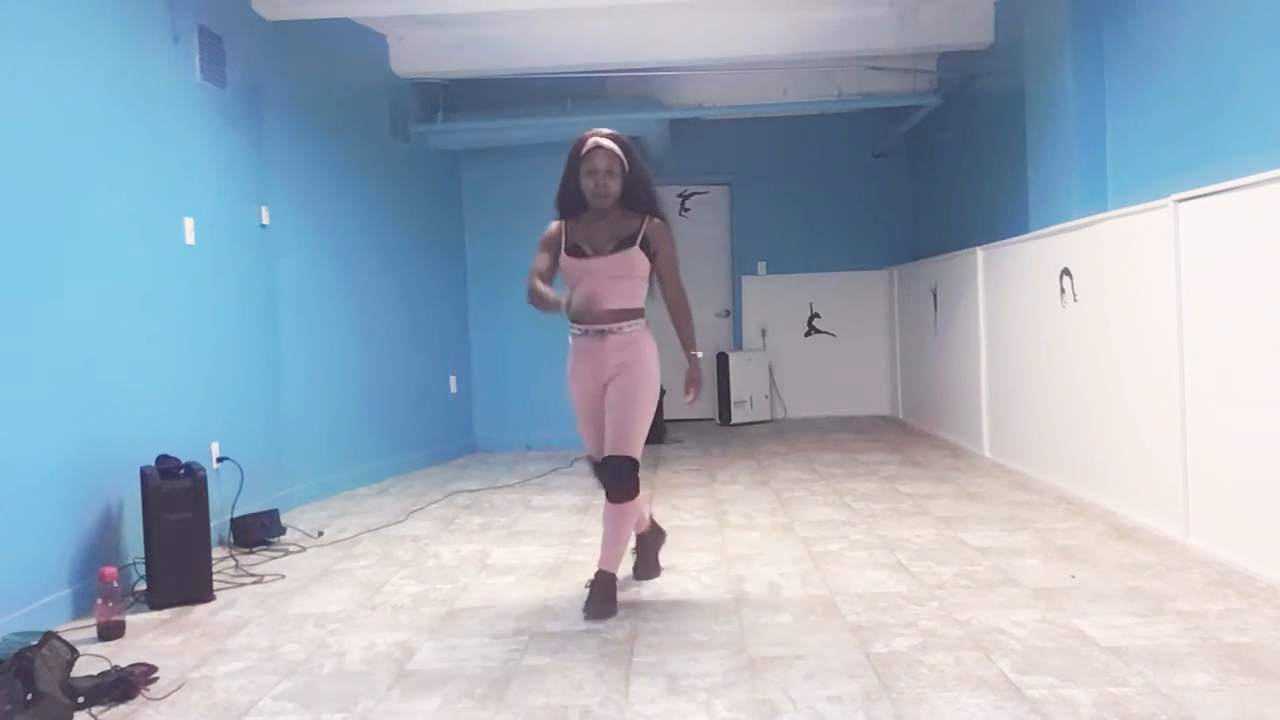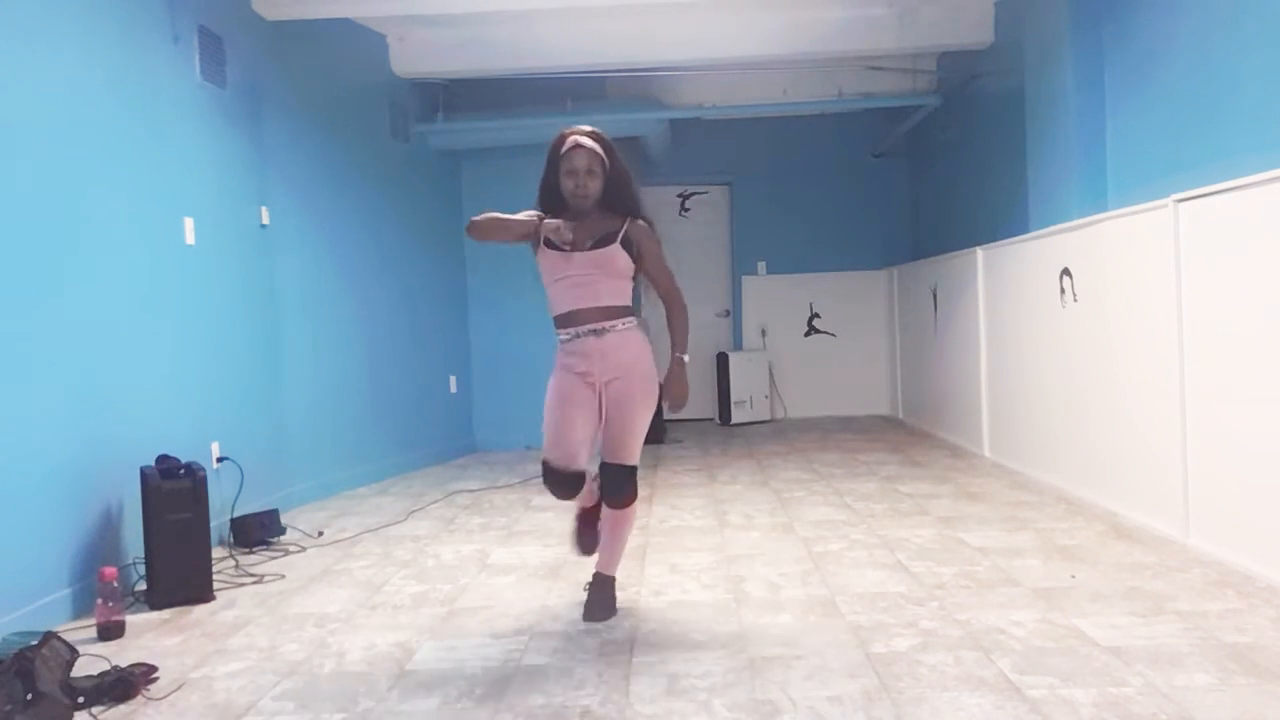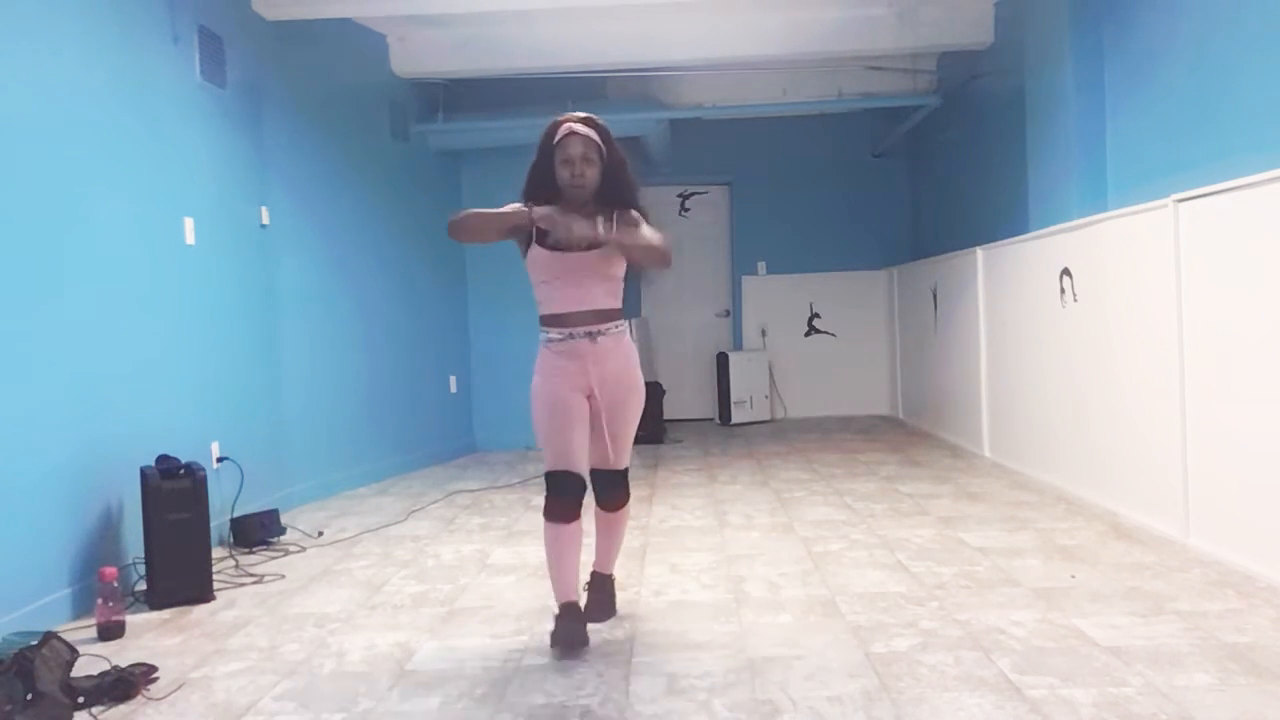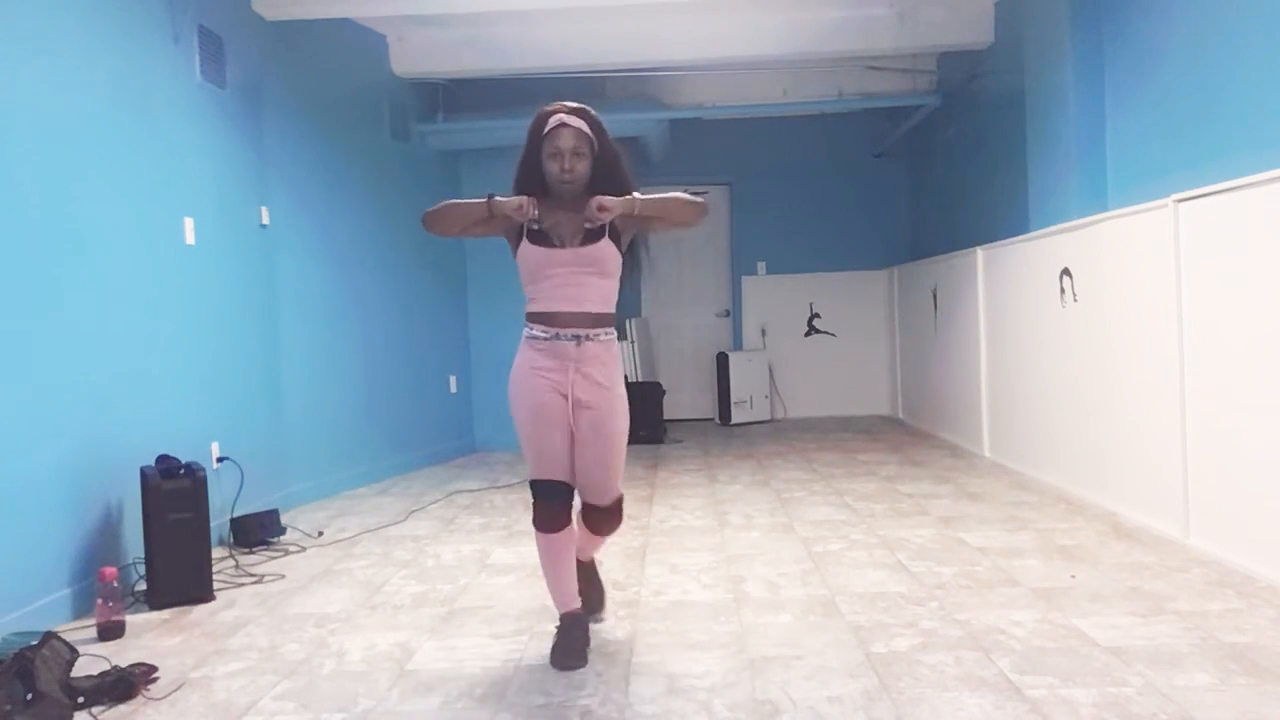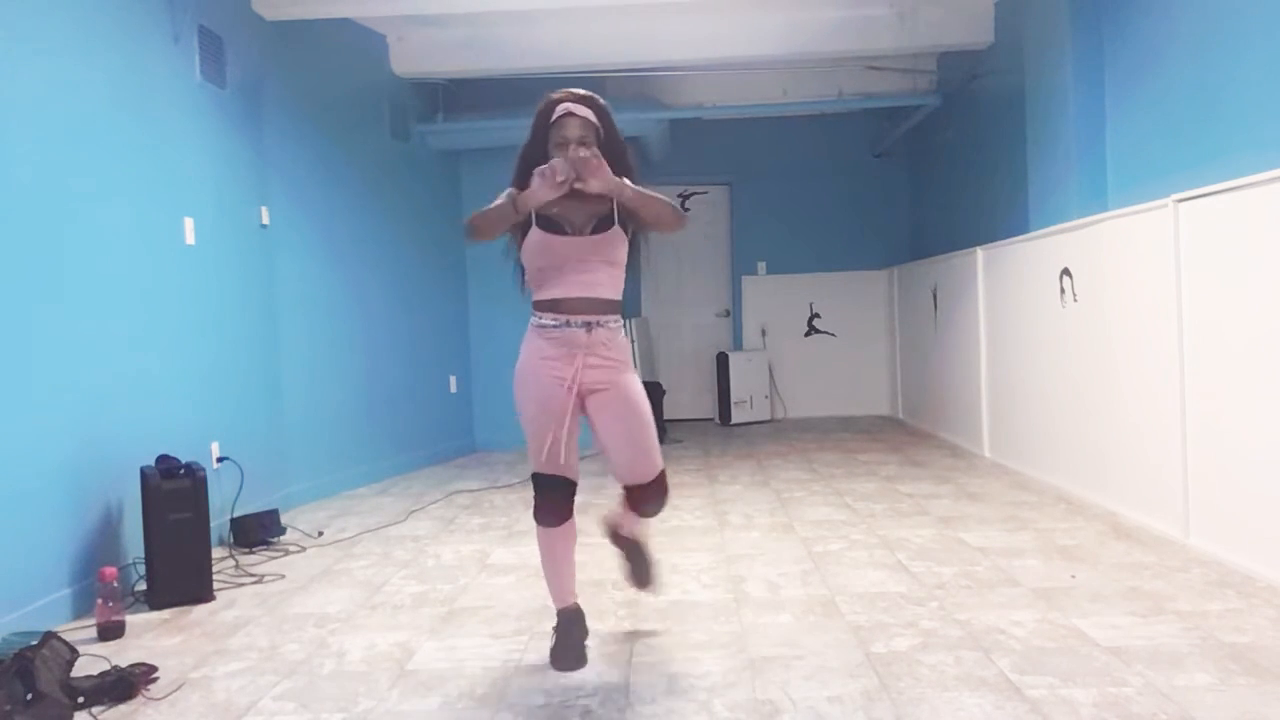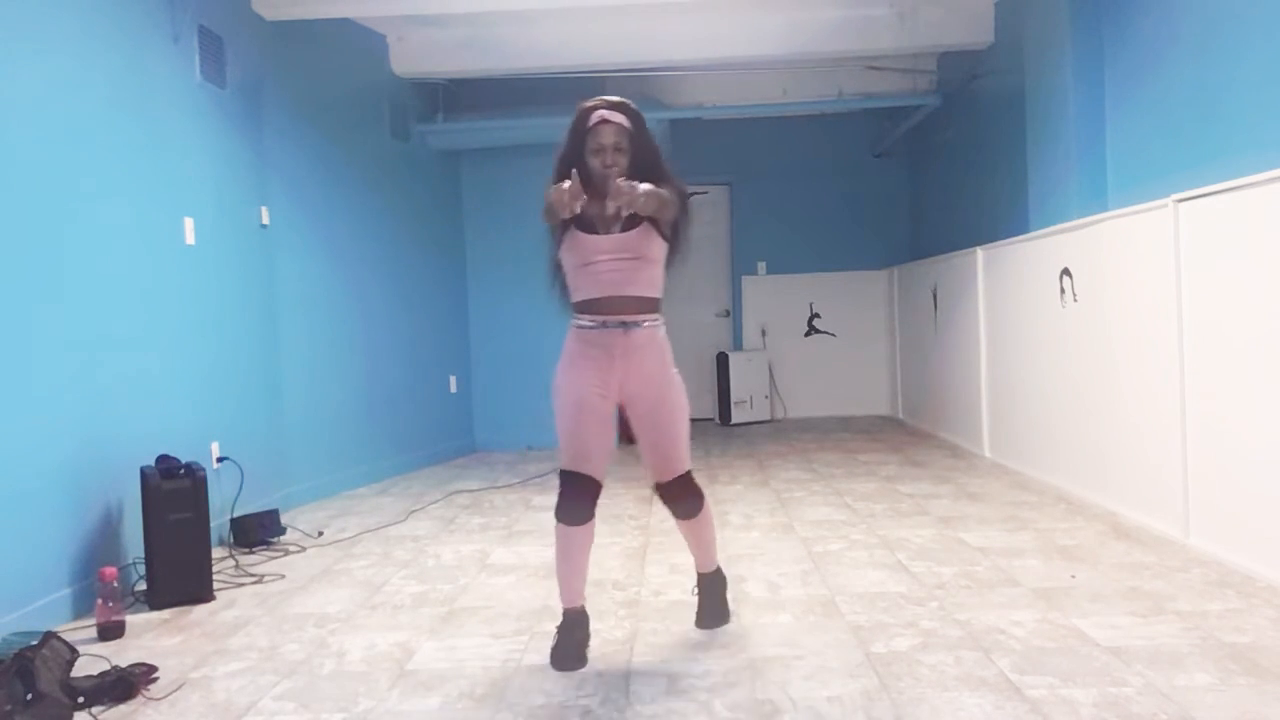
dt=0.3s
person 1, frame 1
left shoulder: (650, 229)
right shoulder: (559, 232)
left elbow: (674, 296)
right elbow: (534, 287)
left wrist: (692, 357)
right wrist: (566, 303)
left hip: (632, 352)
right hip: (583, 357)
left knee: (620, 465)
right knee: (603, 464)
left ankle: (606, 575)
right ankle: (647, 531)
person 1, frame 2
left shoulder: (632, 230)
right shoulder: (541, 226)
left elbow: (673, 299)
right elbow: (477, 227)
left wrist: (678, 363)
right wrist: (540, 228)
left hip: (627, 354)
right hip: (572, 360)
left knee: (620, 470)
right knee: (561, 471)
left ankle: (604, 578)
right ankle: (589, 505)
person 1, frame 3
left shoulder: (622, 218)
right shoulder: (529, 219)
left elbow: (661, 253)
right elbow: (458, 228)
left wrist: (600, 235)
right wrist: (531, 217)
left hip: (615, 356)
right hip: (557, 361)
left knee: (611, 477)
right knee: (564, 481)
left ankle: (603, 577)
right ankle: (568, 608)
person 1, frame 4
left shoulder: (616, 216)
right shoulder: (519, 217)
left elbow: (694, 211)
right elbow: (434, 221)
left wrist: (626, 204)
right wrist: (495, 206)
left hip: (599, 364)
right hip: (538, 363)
left knee: (604, 502)
right knee: (551, 492)
left ankle: (584, 559)
right ankle: (570, 617)
person 1, frame 5
left shoulder: (620, 203)
right shoulder: (526, 203)
left elbow: (672, 218)
right elbow: (477, 228)
left wrist: (615, 185)
right wrist: (527, 199)
left hip: (609, 353)
right hip: (545, 353)
left knee: (648, 484)
right knee: (552, 485)
left ankle: (624, 529)
right ankle: (568, 615)
person 1, frame 6
left shoulder: (657, 200)
right shoulder: (573, 204)
left elbow: (661, 203)
right elbow: (554, 204)
left wrist: (635, 198)
right wrist: (562, 200)
left hip: (647, 352)
right hip: (585, 355)
left knee: (674, 481)
right knee: (577, 486)
left ankle: (711, 577)
right ankle: (573, 616)
